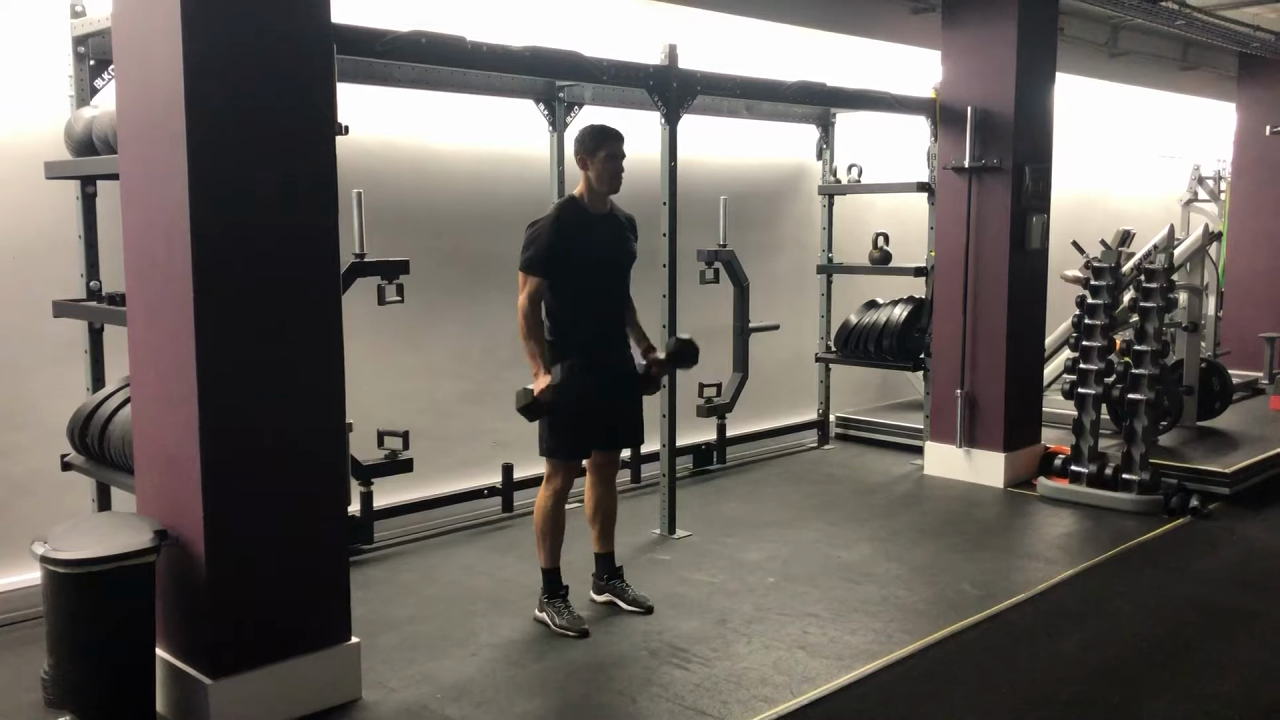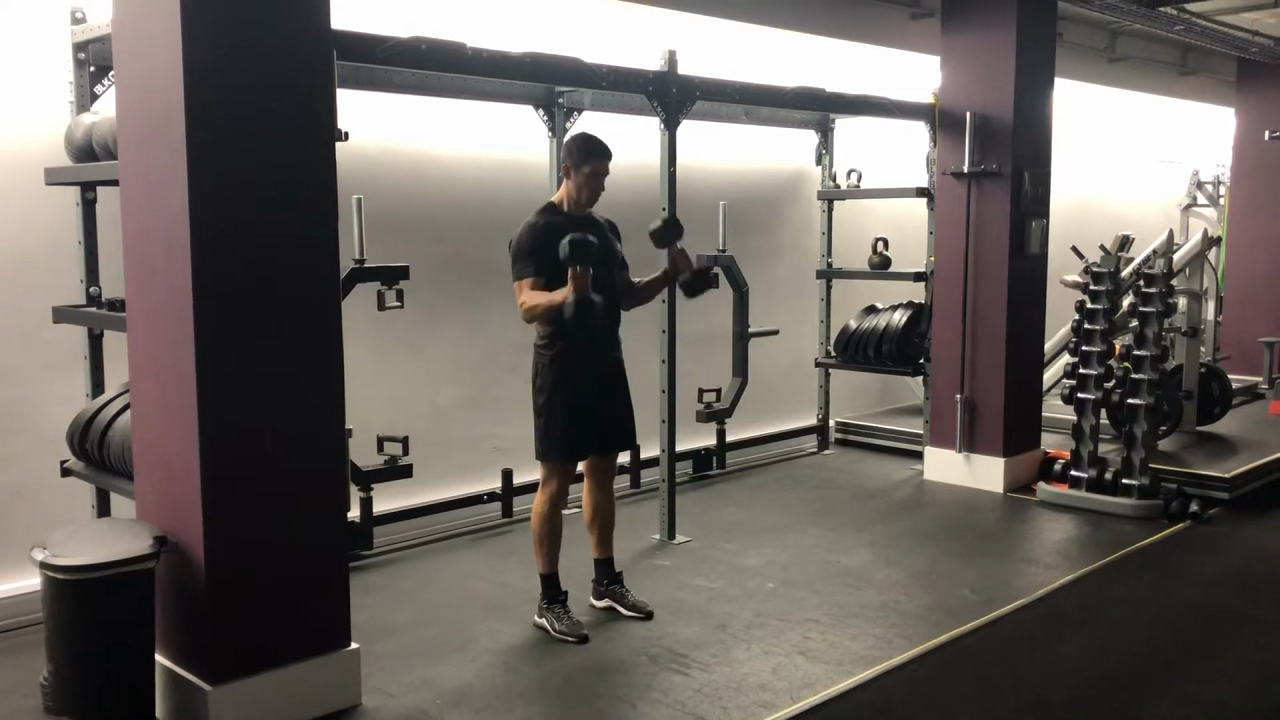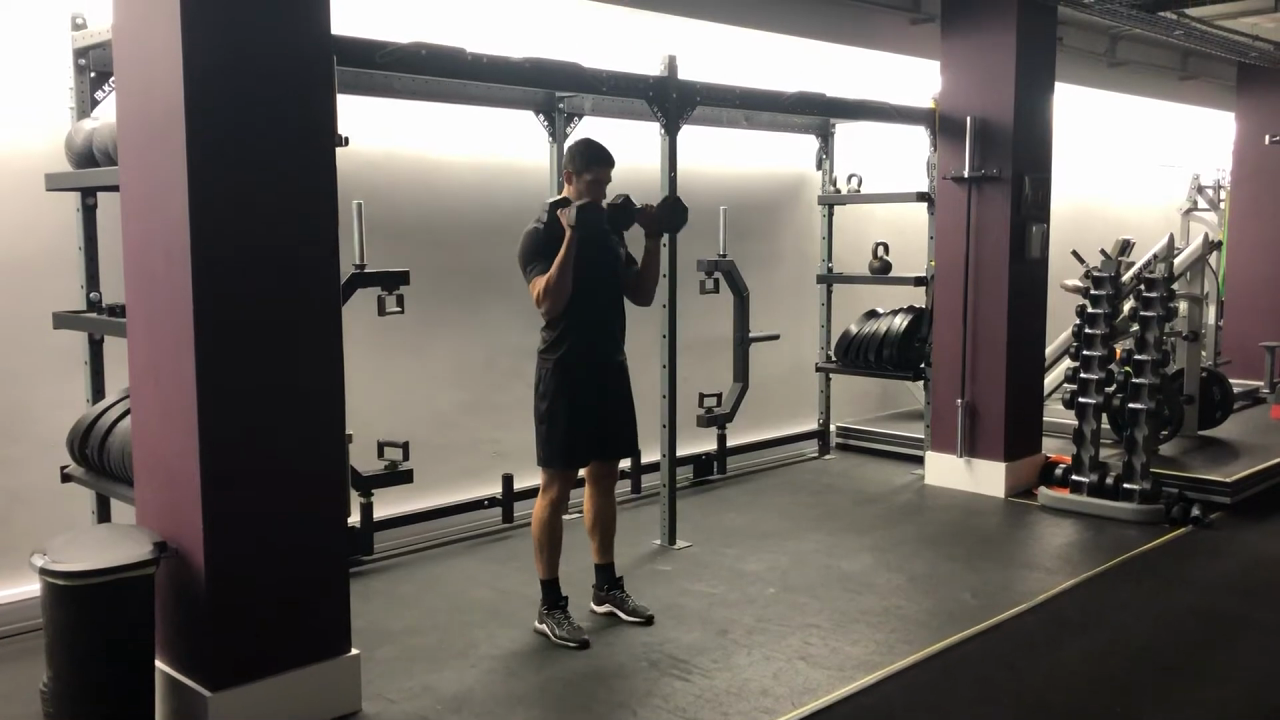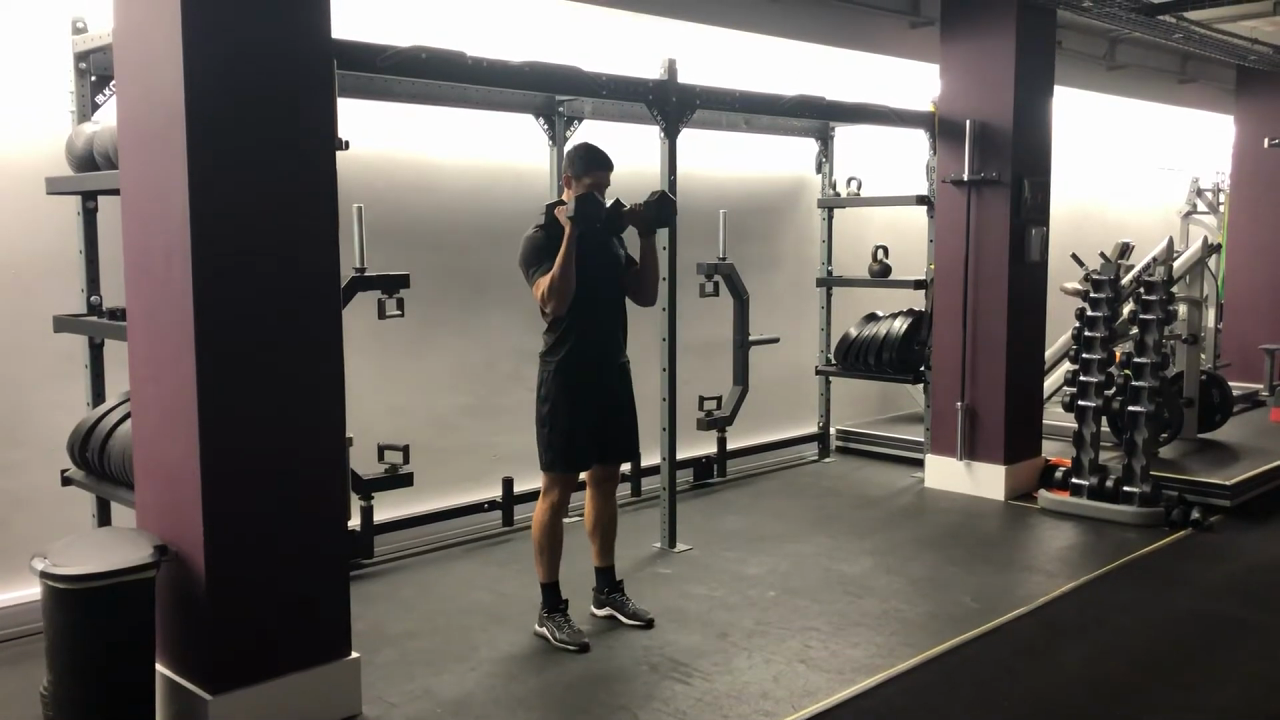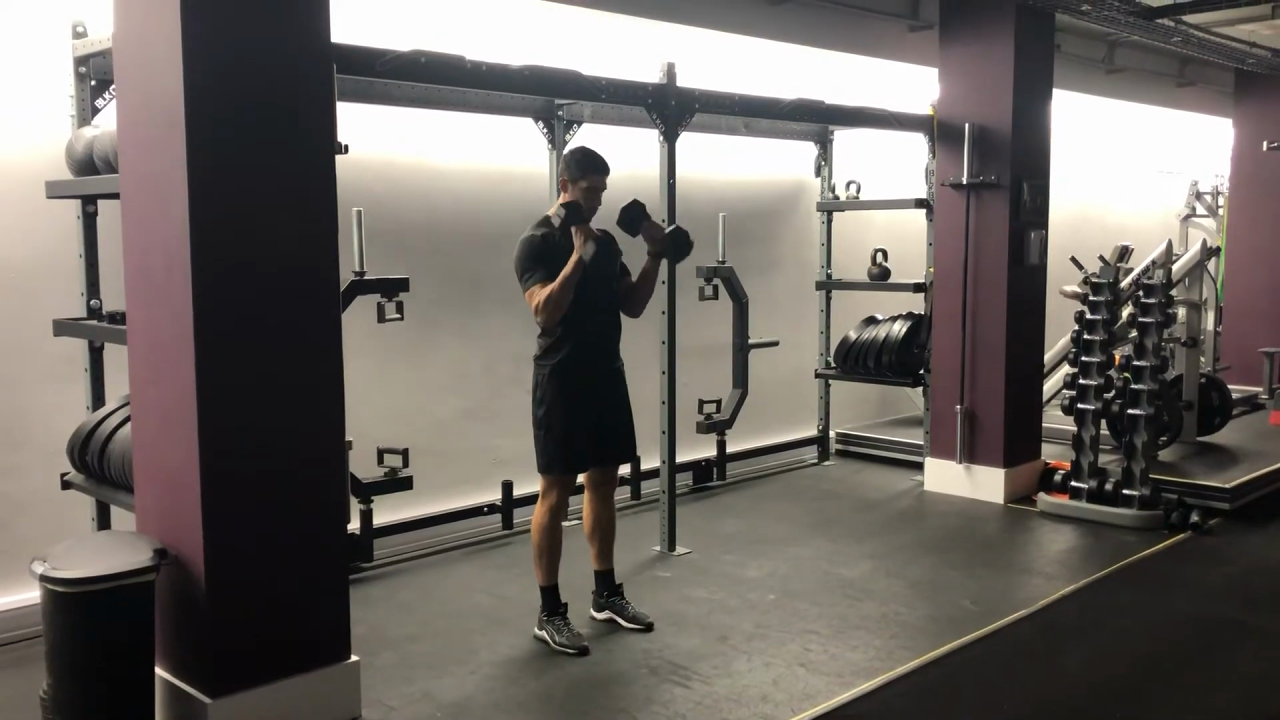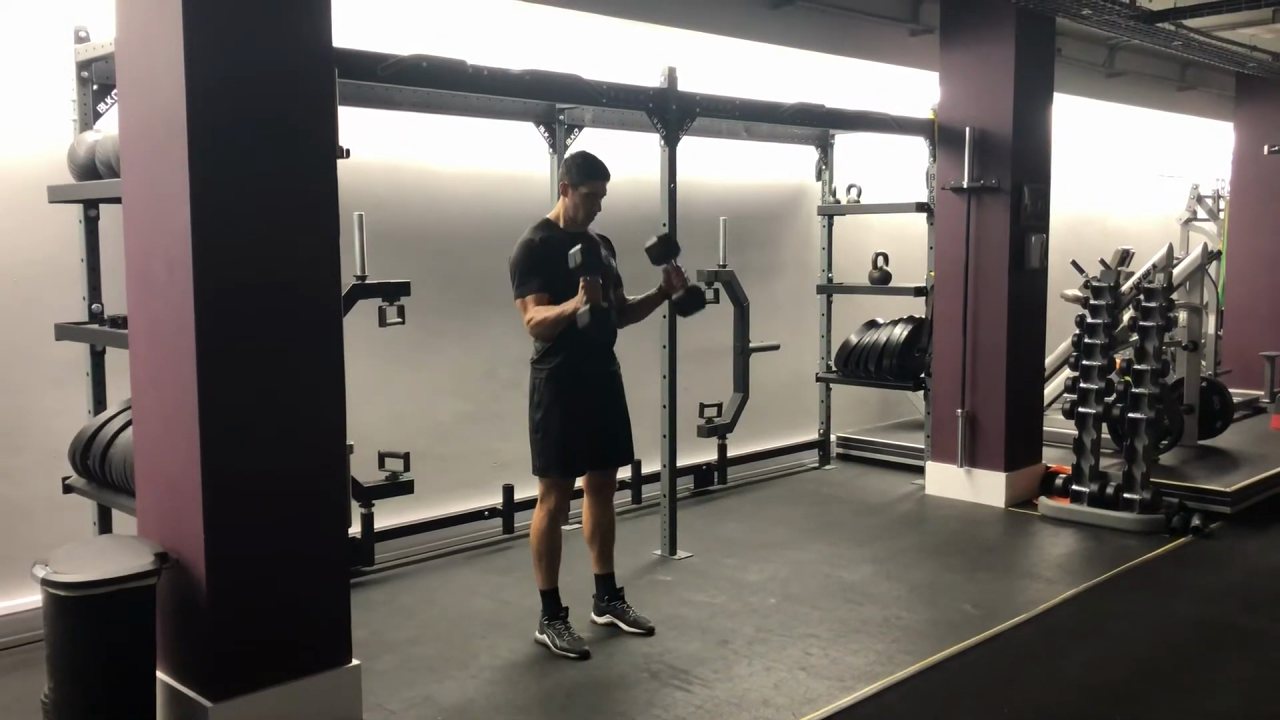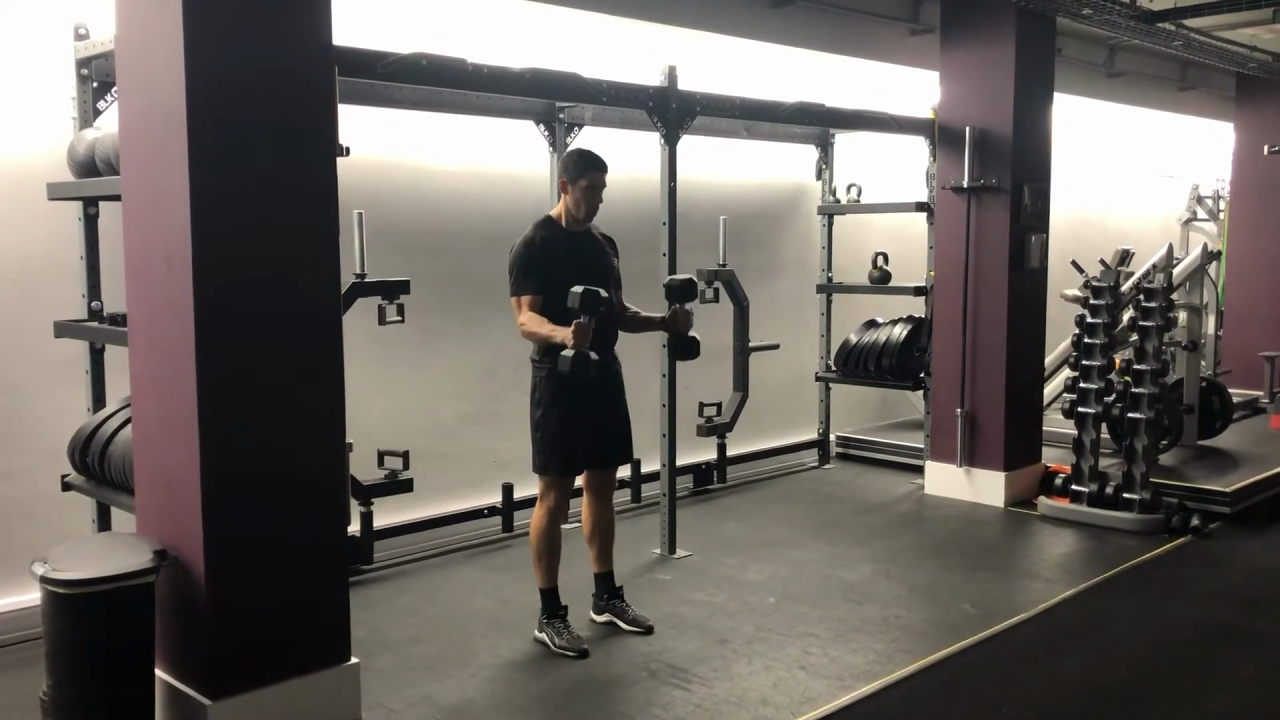
dt=0.4s
person 1, frame 1
left shoulder: (625, 223)
right shoulder: (555, 226)
right elbow: (529, 301)
left wrist: (646, 349)
right wrist: (541, 369)
left hip: (615, 363)
right hip: (569, 370)
left knee: (606, 469)
right knee: (560, 477)
left ankle: (606, 576)
right ankle: (551, 595)
person 1, frame 2
left shoulder: (605, 228)
right shoulder: (538, 231)
left elbow: (626, 295)
right elbow: (527, 306)
left wrist: (667, 276)
right wrist: (566, 296)
left hip: (606, 365)
right hip: (562, 370)
left knee: (603, 472)
right knee: (556, 481)
left ankle: (606, 582)
right ankle: (550, 600)
person 1, frame 3
left shoulder: (609, 233)
right shoulder: (542, 235)
left elbow: (642, 295)
right elbow: (548, 302)
left wrist: (653, 240)
right wrist: (570, 238)
left hip: (610, 370)
right hip: (565, 374)
left knee: (604, 478)
right knee: (557, 488)
left ankle: (606, 587)
right ankle: (550, 606)
person 1, frame 4
left shoulder: (609, 235)
right shoulder: (543, 238)
left elbow: (646, 295)
right elbow: (554, 302)
left wrist: (646, 237)
right wrist: (569, 234)
left hip: (612, 372)
right hip: (567, 377)
left knee: (605, 481)
right knee: (557, 491)
left ankle: (607, 590)
right ankle: (550, 609)
person 1, frame 5
left shoulder: (607, 240)
right shoulder: (539, 242)
left elbow: (632, 306)
right elbow: (544, 311)
left wrist: (653, 257)
right wrist: (577, 258)
left hip: (607, 374)
right hip: (563, 380)
left knee: (603, 484)
right knee: (556, 493)
left ankle: (607, 593)
right ankle: (550, 612)
person 1, frame 6
left shoulder: (601, 244)
right shoulder: (535, 246)
left elbow: (620, 313)
right elbow: (535, 321)
left wrist: (662, 292)
right wrist: (576, 304)
left hip: (604, 378)
right hip: (559, 384)
left knee: (603, 488)
right knee: (555, 498)
left ankle: (607, 597)
right ankle: (551, 616)
person 1, frame 7
left shoulder: (604, 244)
right shoulder: (535, 244)
right elbow: (525, 318)
left wrist: (664, 322)
right wrist: (563, 335)
left hip: (605, 377)
right hip: (560, 382)
left knee: (602, 487)
right knee: (554, 497)
left ankle: (606, 596)
right ankle: (550, 615)
